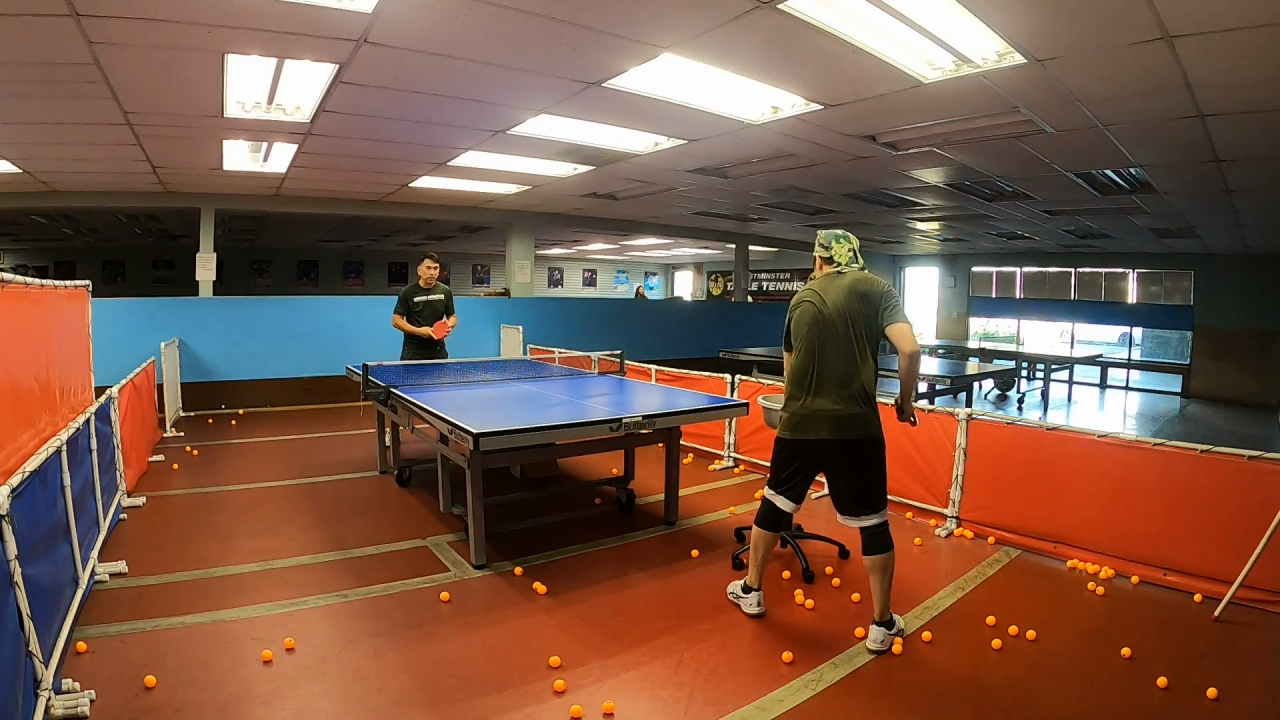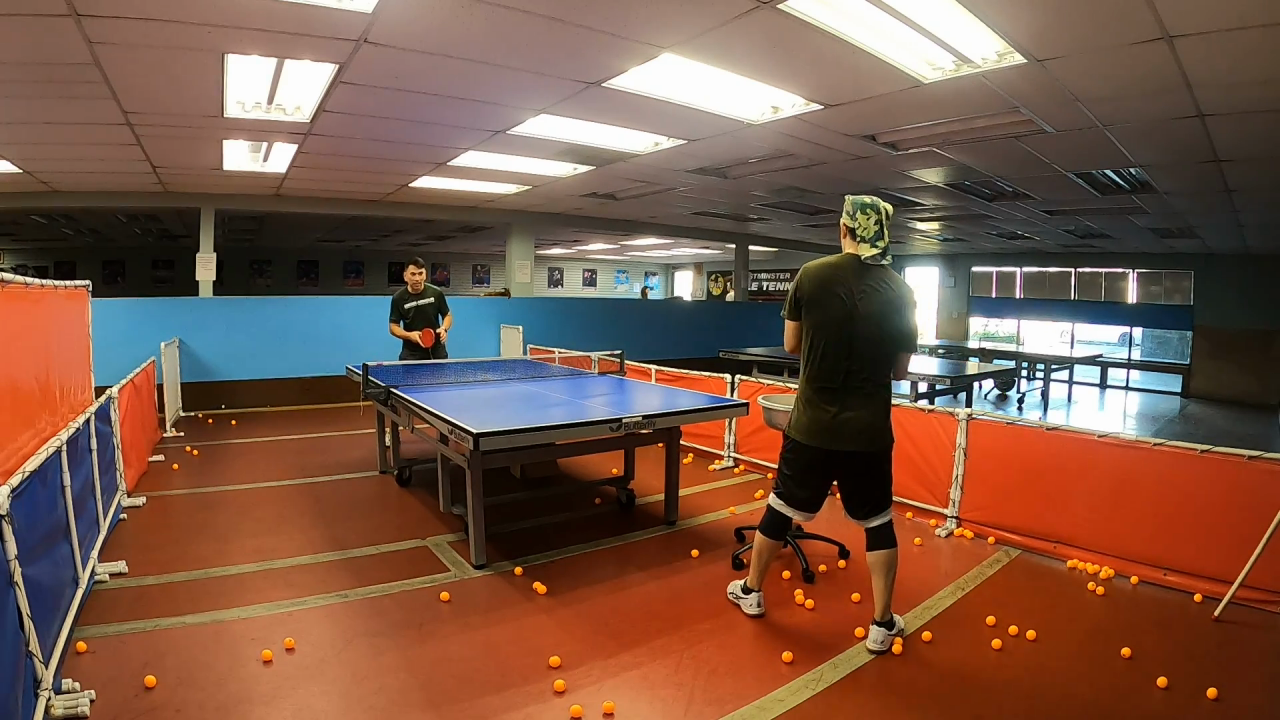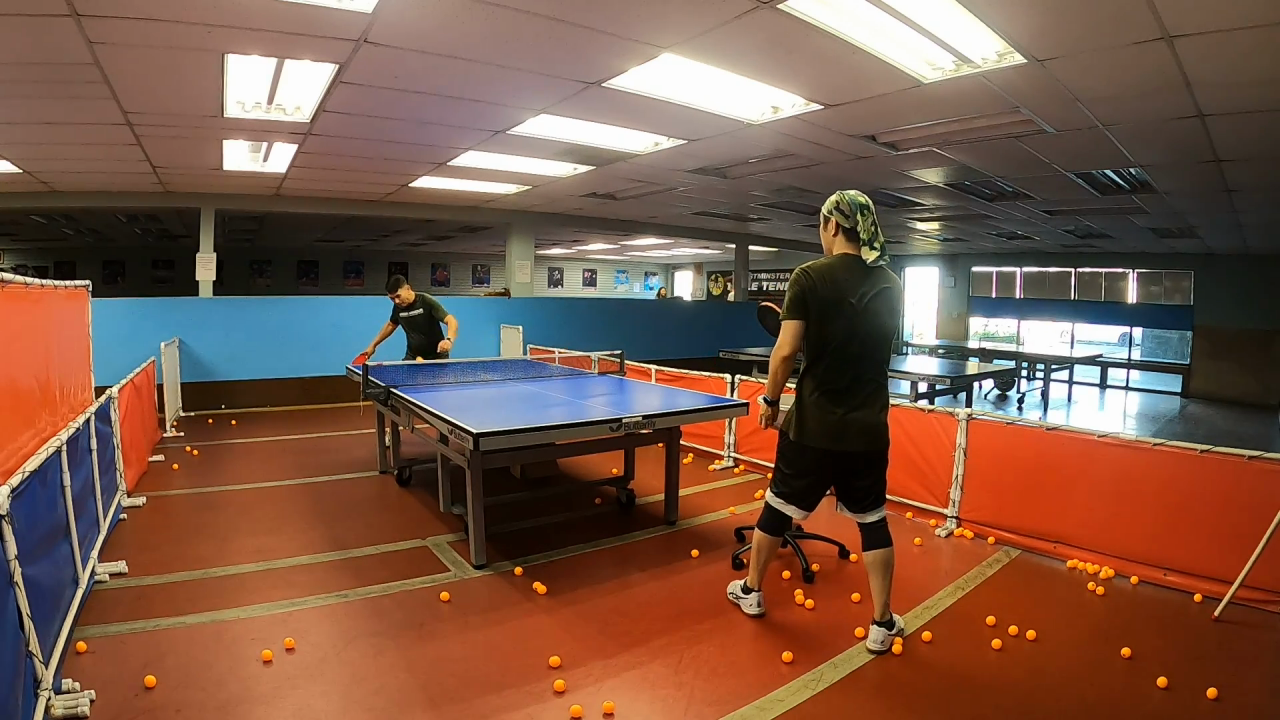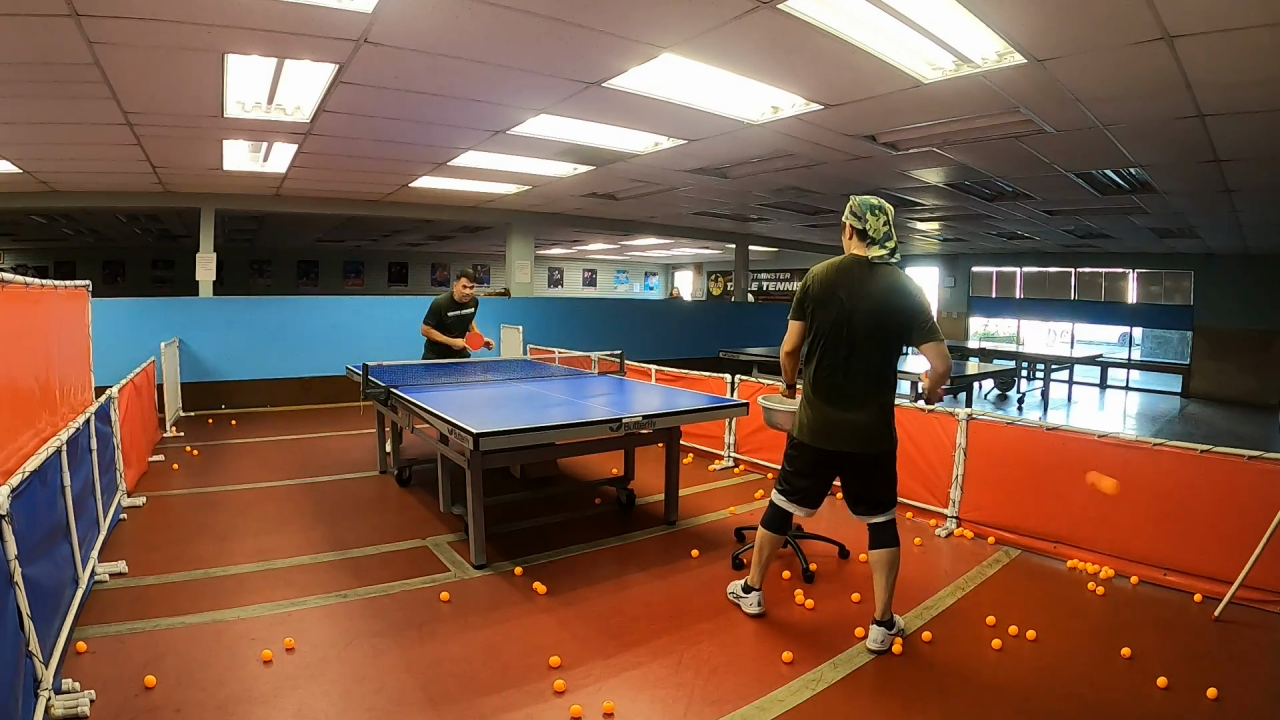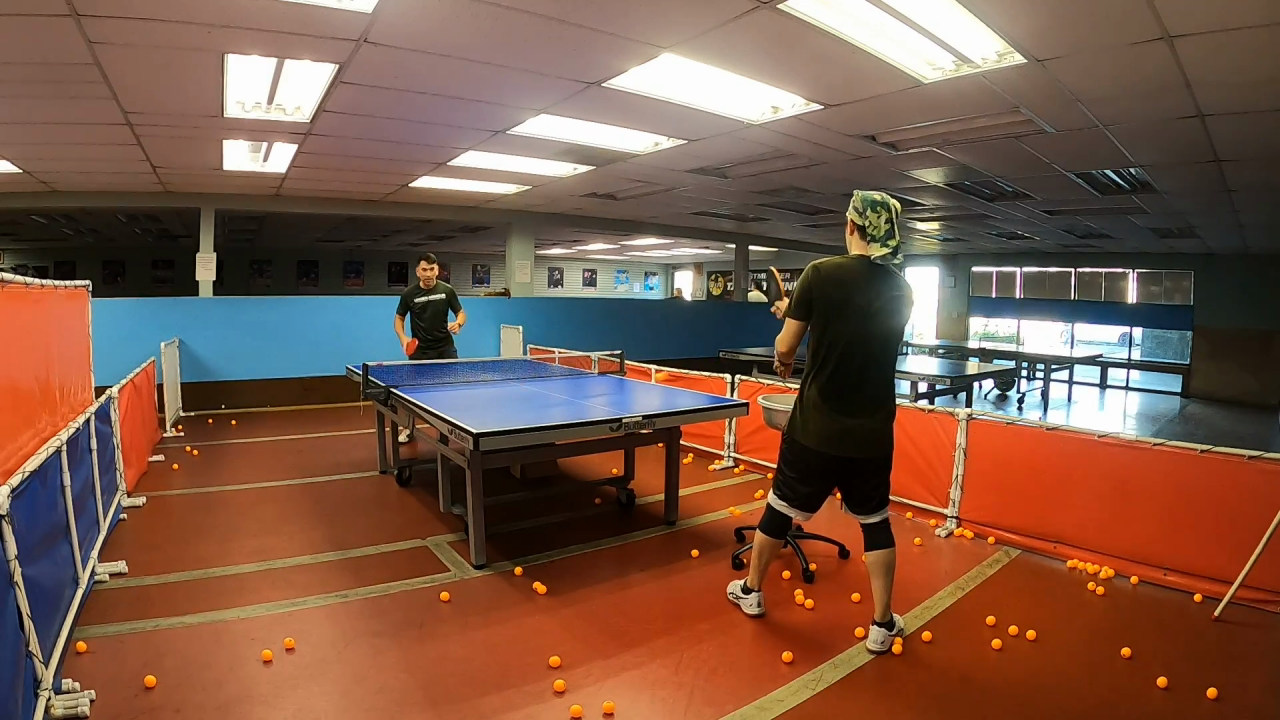
dt=0.7s
person 1, frame 1
left shoulder: (802, 297)
right shoulder: (876, 288)
right elbow: (910, 350)
right wrist: (905, 399)
left hip: (799, 422)
right hip: (854, 424)
left knee: (776, 503)
right knee: (872, 522)
left ankle: (751, 589)
right ankle: (882, 624)
person 1, frame 2
left shoulder: (810, 275)
right shoulder: (898, 291)
left elbow: (792, 344)
right elbow: (899, 370)
left hip: (812, 425)
right hip: (868, 431)
left knee: (783, 509)
right knee: (877, 523)
left ankle: (751, 591)
right ankle: (882, 625)
person 1, frame 3
left shoulder: (810, 276)
right shoulder: (890, 286)
left elbow: (786, 352)
left wrist: (769, 399)
left hip: (813, 425)
right hip: (868, 428)
left knee: (779, 507)
right knee: (872, 520)
left ankle: (751, 591)
right ankle: (882, 625)
person 1, frame 4
left shoulder: (818, 276)
right shoulder: (905, 289)
left elbow: (790, 348)
right elbow: (941, 364)
left wrist: (789, 384)
right wrist: (933, 390)
left hip: (815, 425)
right hip: (871, 432)
left knee: (782, 506)
right knee: (881, 521)
left ankle: (752, 589)
right ankle: (882, 624)
person 1, frame 5
left shoulder: (820, 274)
right shoulder: (899, 290)
left elbow: (786, 347)
left wrist: (783, 359)
left hip: (816, 426)
right hip: (872, 433)
left knee: (781, 507)
right knee: (875, 521)
left ankle: (751, 590)
right ankle: (882, 624)
